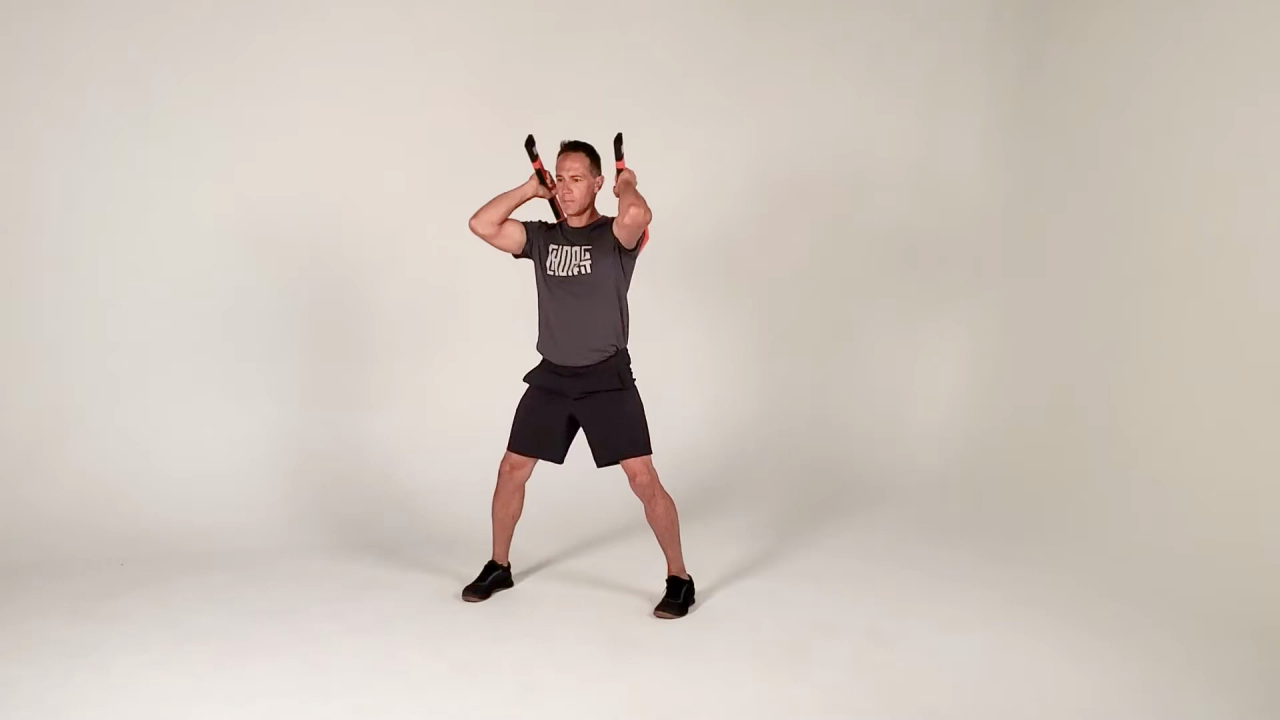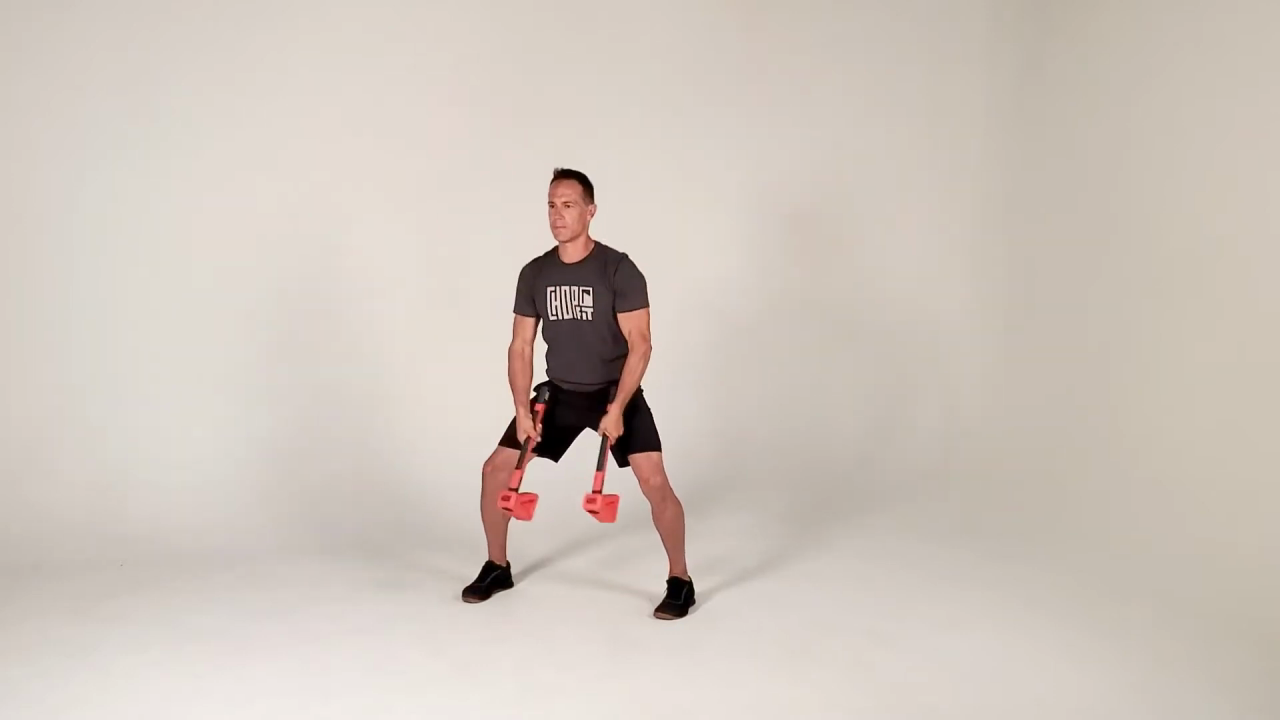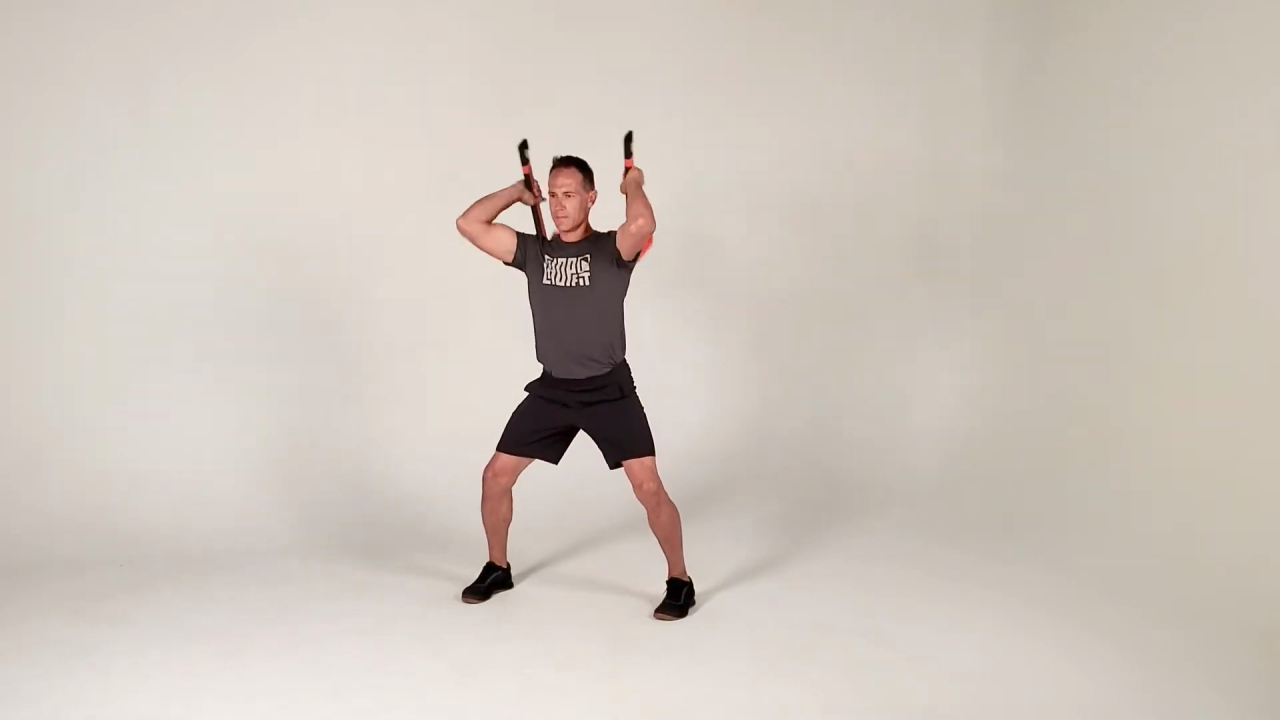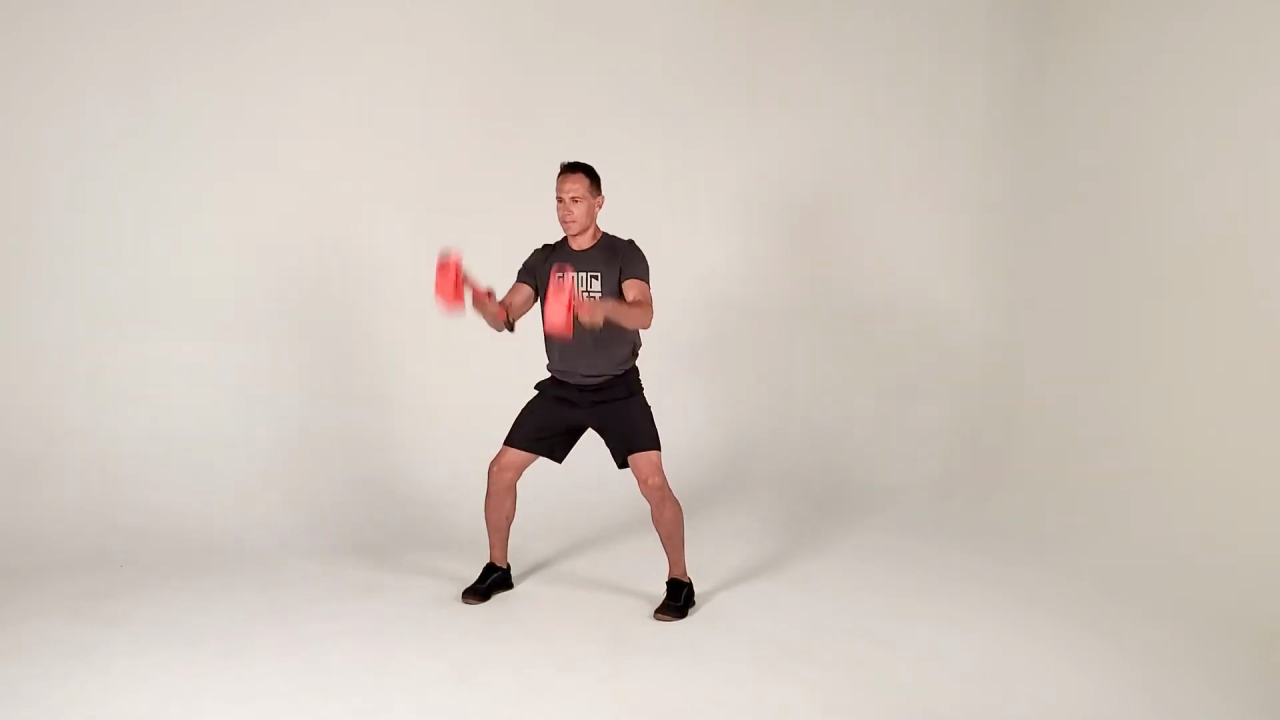
dt=1s
person 1, frame 1
left shoulder: (617, 236)
right shoulder: (541, 236)
left elbow: (639, 215)
right elbow: (481, 225)
left wrist: (626, 187)
right wrist: (529, 190)
left hip: (608, 378)
right hip: (551, 378)
left knee: (643, 479)
right knee: (512, 469)
left ankle: (679, 579)
right ankle: (498, 566)
person 1, frame 2
left shoulder: (618, 269)
right shoulder: (534, 273)
left elbow: (640, 345)
right elbow: (521, 347)
left wrist: (617, 409)
right wrist: (522, 409)
left hip: (615, 394)
right hip: (559, 393)
left knee: (654, 483)
right knee: (495, 470)
left ankle: (680, 581)
right ankle: (497, 567)
person 1, frame 3
left shoulder: (611, 246)
right shoulder: (533, 249)
left elbow: (644, 228)
right elbow: (468, 225)
left wrist: (633, 185)
right wrist: (514, 193)
left hip: (609, 389)
right hip: (552, 390)
left knee: (648, 486)
right knee: (495, 475)
left ankle: (679, 581)
right ankle: (497, 568)
person 1, frame 4
left shoulder: (624, 253)
right shoulder: (542, 259)
left elbow: (643, 314)
right elbow: (505, 317)
left wrist: (605, 308)
right wrist: (487, 306)
left hip: (618, 389)
right hip: (560, 389)
left knee: (653, 482)
right knee: (501, 470)
left ankle: (679, 583)
right ankle: (497, 568)
